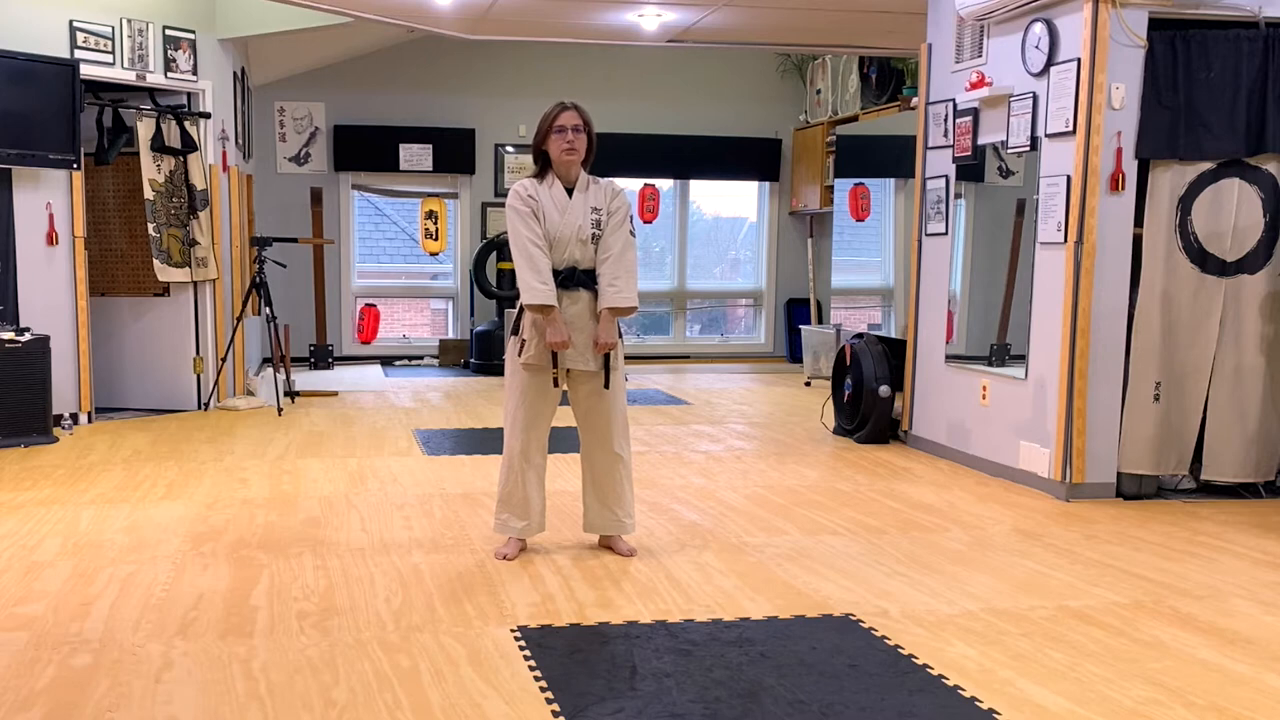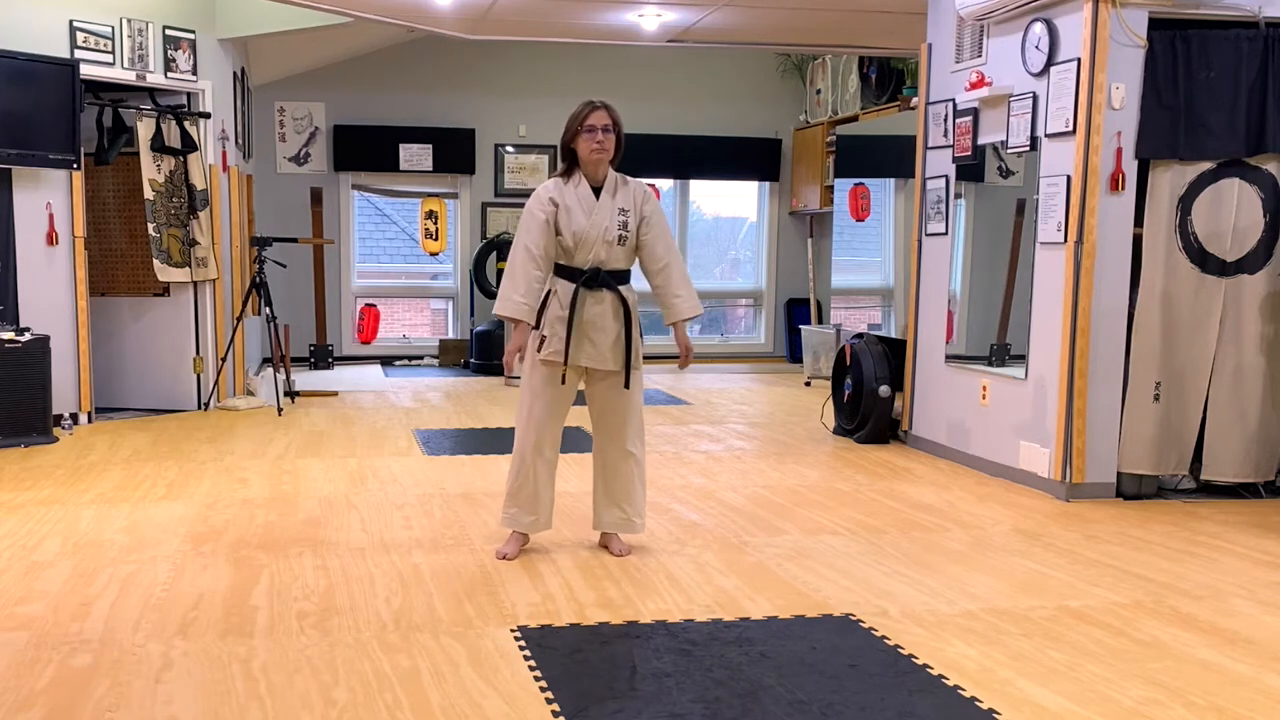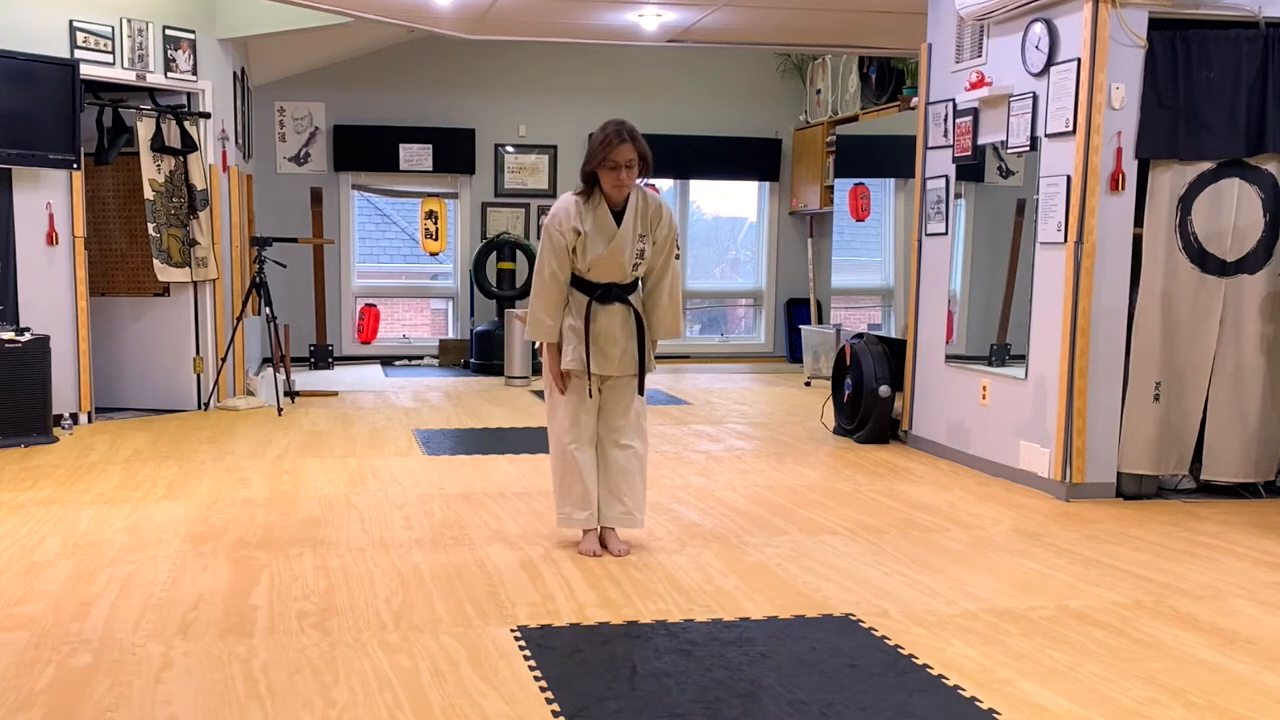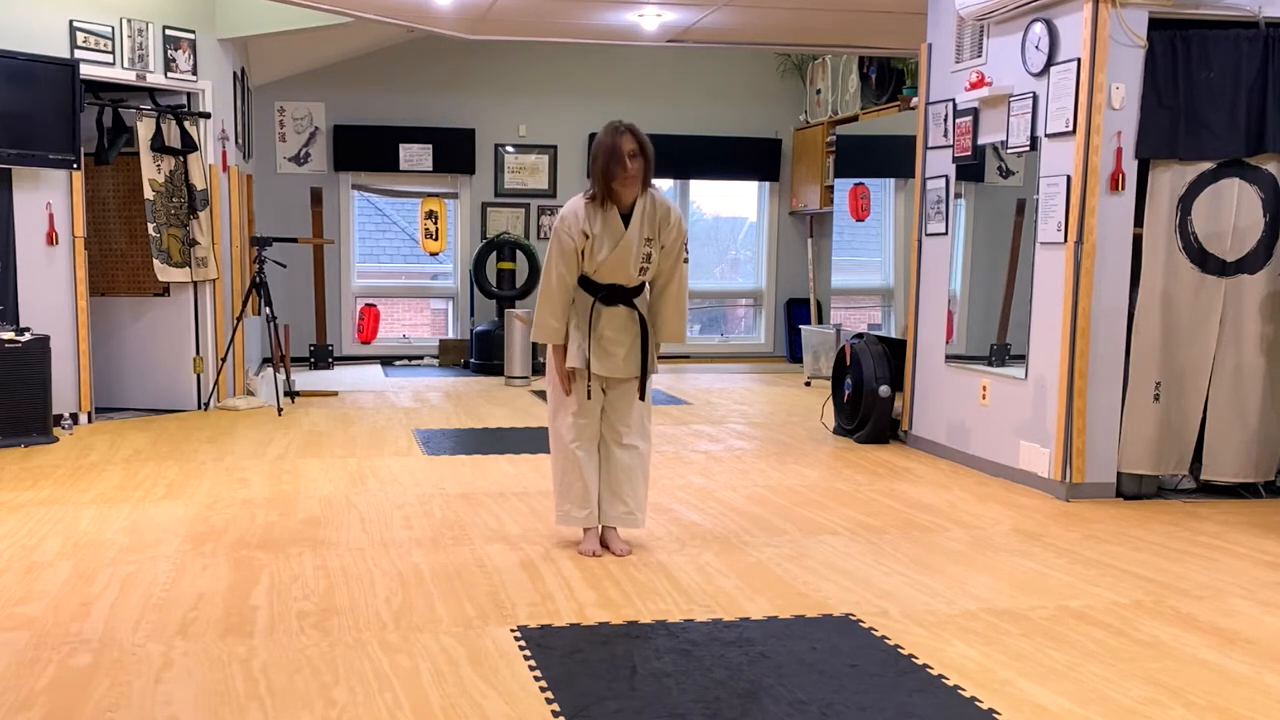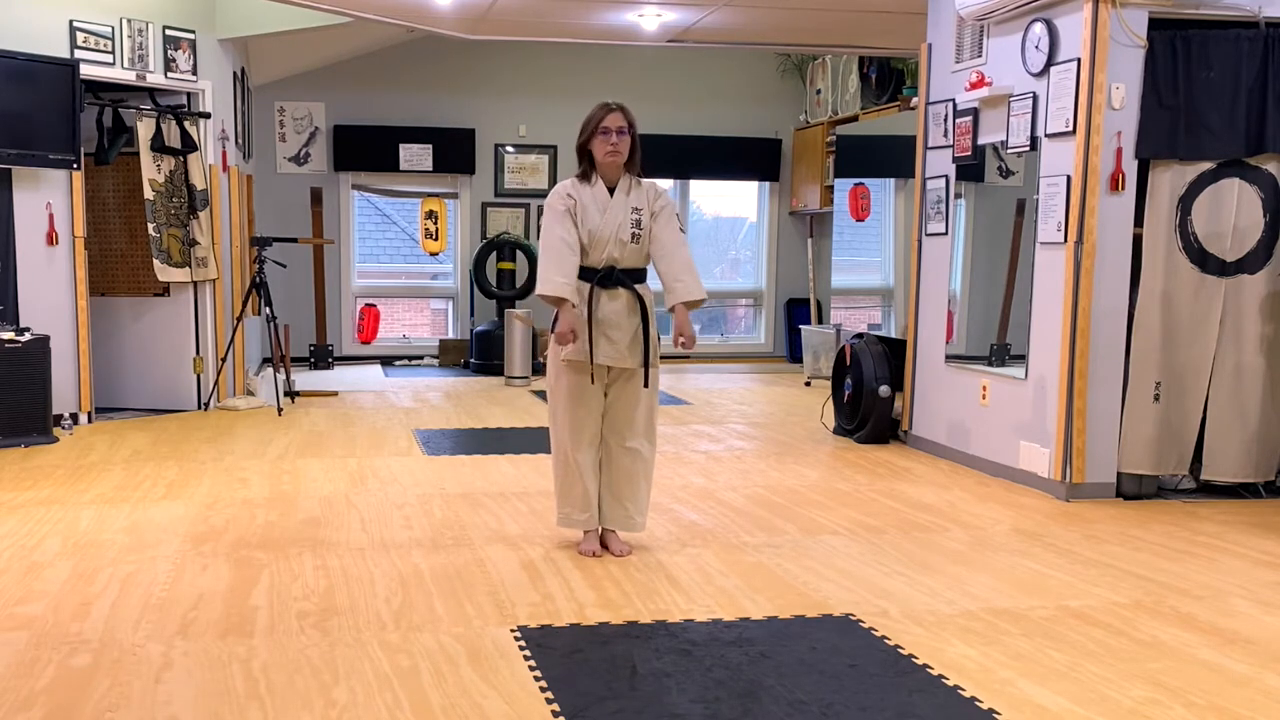
dt=1s
person 1, frame 1
left shoulder: (610, 196)
right shoulder: (525, 194)
left elbow: (617, 260)
right elbow: (532, 261)
left wrist: (607, 321)
right wrist: (553, 321)
left hip: (596, 318)
right hip: (540, 318)
left knee: (607, 430)
right knee: (525, 431)
left ankle: (609, 527)
right ankle: (518, 529)
person 1, frame 2
left shoulder: (638, 196)
right shoulder: (551, 195)
left elbow: (662, 261)
right elbow: (529, 260)
left wrist: (679, 326)
right wrist: (521, 327)
left hip: (616, 319)
right hip: (561, 318)
left knee: (620, 432)
right knee: (537, 428)
left ankle: (611, 527)
right ankle: (523, 526)
person 1, frame 3
left shoulder: (657, 213)
right shoulder: (567, 211)
left elbow: (660, 281)
right elbow: (550, 283)
left wrist: (651, 342)
right wrist: (551, 346)
left hip: (625, 327)
right hip: (576, 327)
left knee: (624, 430)
right knee: (574, 429)
left ankle: (611, 524)
right ankle: (587, 524)
person 1, frame 4
left shoulder: (665, 216)
right shoulder: (577, 214)
left elbow: (668, 286)
right elbow: (558, 284)
left wrist: (655, 345)
right wrist: (558, 349)
left hip: (631, 329)
right hip: (582, 328)
left knee: (628, 432)
right knee: (578, 430)
left ankle: (613, 525)
right ankle: (588, 525)
person 1, frame 5
left shoulder: (653, 197)
right shoulder: (566, 194)
left elbow: (672, 252)
right elbow: (558, 254)
left wrist: (681, 311)
right wrist: (565, 310)
left hip: (635, 319)
right hip: (580, 317)
left knee: (629, 432)
right knee: (577, 429)
left ankle: (613, 525)
right ankle: (588, 526)
